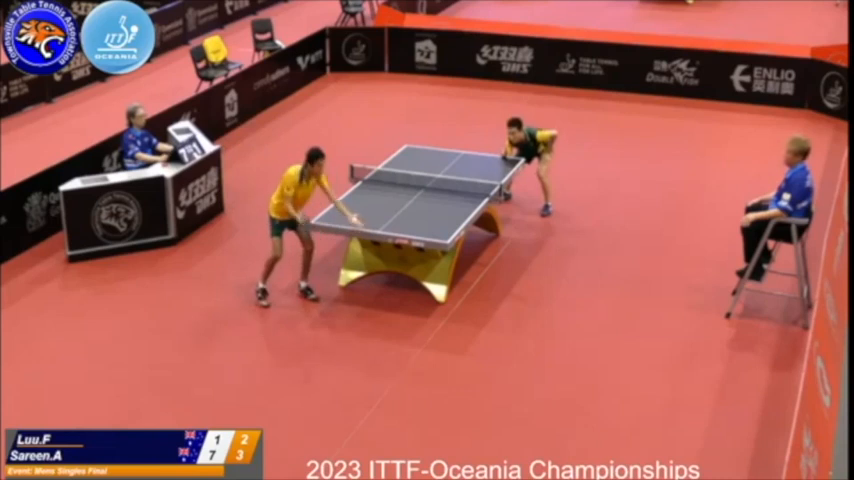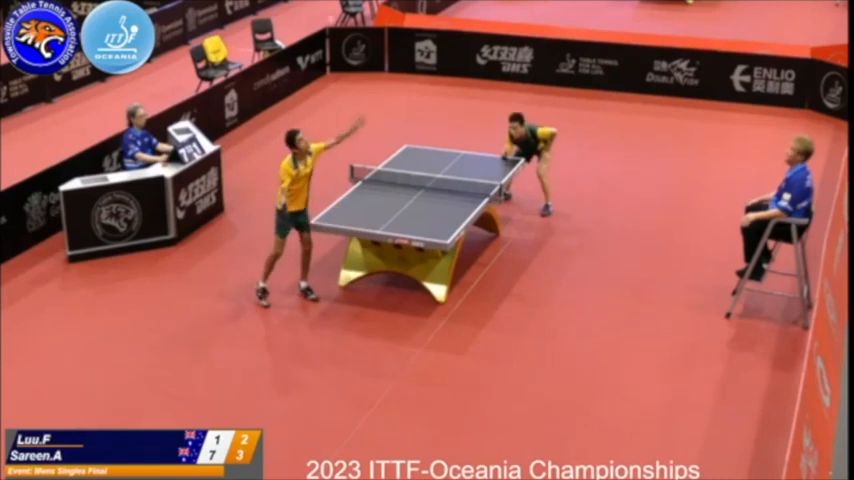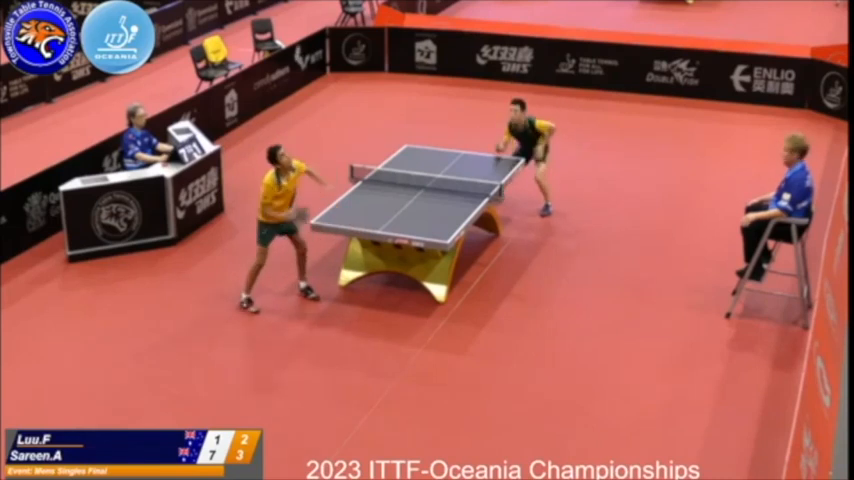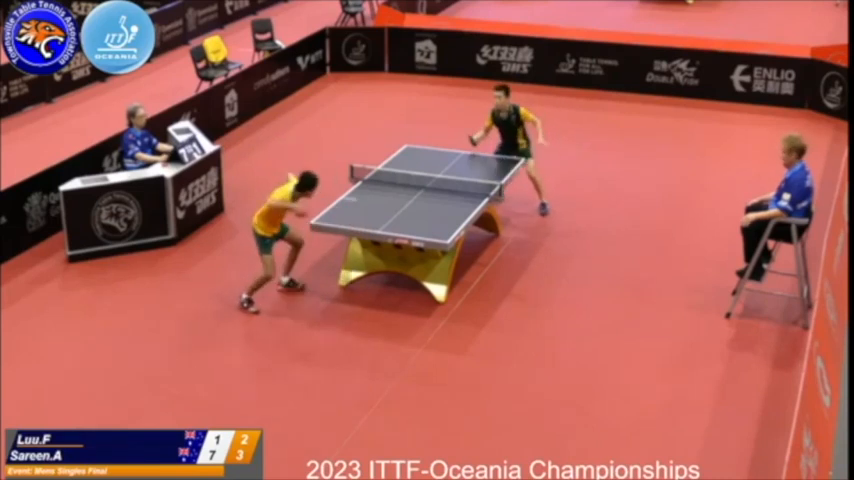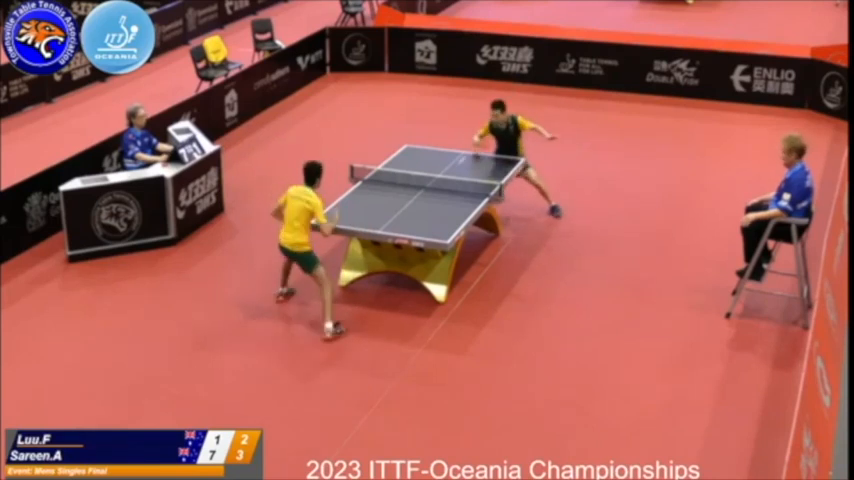
dt=0.5s
person 1, frame 1
left shoulder: (318, 175)
right shoulder: (292, 175)
left elbow: (331, 196)
right elbow: (287, 203)
left wrist: (349, 216)
right wrist: (297, 217)
left hip: (299, 214)
right hip: (278, 213)
left knee: (309, 247)
right knee: (276, 254)
left ankle: (303, 285)
right ankle: (261, 287)
person 1, frame 2
left shoulder: (312, 152)
right shoulder: (287, 166)
left elbow: (335, 141)
right elbow: (283, 191)
left wrist: (354, 128)
right wrist: (282, 202)
left hip: (302, 208)
right hip: (286, 210)
left knee: (307, 246)
right knee: (277, 251)
left ankle: (303, 284)
right ankle: (262, 287)
person 1, frame 3
left shoulder: (297, 167)
right shoulder: (269, 181)
left elbow: (308, 171)
right elbow: (264, 209)
left wrist: (323, 184)
right wrist: (284, 216)
left hip: (286, 215)
right hip: (268, 221)
left knee: (302, 247)
right knee: (260, 262)
left ankle: (303, 285)
right ankle: (245, 297)
person 1, frame 4
left shoulder: (295, 183)
right shoulder: (285, 193)
left elbow: (290, 175)
right elbow: (271, 203)
right wrist: (291, 207)
left hip: (276, 224)
right hip: (263, 230)
left knee: (299, 242)
right knee: (269, 274)
left ankle: (285, 280)
right ankle: (246, 297)
person 1, frame 5
left shoulder: (291, 191)
right shoulder: (315, 201)
left elbow: (275, 213)
right elbow: (325, 231)
right wrist: (333, 221)
left hip: (284, 243)
right hip: (301, 249)
left knee: (290, 257)
right knee: (325, 284)
left ankle: (282, 290)
right ankle: (329, 326)
person 2, frame 1
left shoulder: (799, 178)
right shoulder: (797, 170)
left elbow: (784, 211)
right elbow: (781, 193)
left wrist: (755, 216)
right wrist: (760, 199)
right hip: (788, 213)
left knee: (749, 226)
right knee: (751, 209)
left ankle: (757, 267)
right ankle: (764, 257)
person 2, frame 2
left shoulder: (799, 178)
right shoulder: (797, 170)
left elbow: (784, 211)
right elbow: (781, 193)
left wrist: (755, 216)
right wrist: (760, 199)
right hip: (789, 213)
left knee: (750, 226)
right knee: (751, 208)
left ankle: (757, 267)
right ankle: (764, 257)
person 2, frame 3
left shoulder: (798, 178)
right shoulder: (797, 170)
left elbow: (784, 212)
right elbow: (781, 194)
left wrist: (755, 216)
right wrist: (760, 199)
right hip: (789, 213)
left knee: (749, 227)
right knee: (751, 209)
left ankle: (756, 268)
right ankle: (764, 257)
person 2, frame 4
left shoulder: (797, 178)
right shoulder: (798, 170)
left elbow: (784, 211)
right elbow: (781, 194)
left wrist: (755, 216)
right wrist: (760, 199)
right hip: (790, 214)
left knee: (749, 226)
right knee: (751, 209)
left ankle: (756, 268)
right ankle: (764, 257)
person 2, frame 5
left shoulder: (797, 177)
right shoulder: (798, 170)
left elbow: (784, 211)
right elbow: (782, 194)
left wrist: (755, 216)
right wrist: (760, 199)
right hip: (791, 214)
left knee: (749, 226)
right knee: (751, 208)
left ankle: (756, 268)
right ankle: (763, 256)
person 3, frame 1
left shoulder: (535, 135)
right shoulder: (511, 139)
left elbow: (554, 133)
right elbow: (507, 156)
left wrist: (549, 150)
right wrist: (505, 154)
left hip: (542, 149)
right hip: (526, 149)
left knee: (541, 174)
left ankle: (548, 204)
right ankle: (506, 192)
person 3, frame 2
left shoulder: (535, 132)
right shoulder: (511, 135)
left elbow: (554, 132)
right elbow: (508, 151)
left wrist: (547, 149)
right wrist: (506, 153)
left hip: (541, 148)
right hip: (525, 148)
left knee: (541, 173)
left ankle: (548, 204)
right ankle: (506, 192)
person 3, frame 3
left shoulder: (534, 123)
right shoulder: (511, 125)
left elbow: (553, 128)
right elbow: (504, 144)
left wrist: (542, 145)
right wrist: (500, 148)
left hip: (538, 149)
right hip: (525, 148)
left knee: (538, 177)
left ankle: (548, 204)
person 3, frame 4
left shoulder: (519, 111)
right shoulder: (494, 113)
left elbow: (536, 121)
right elbow: (486, 130)
left wrist: (540, 137)
right wrist: (475, 138)
left hip: (522, 145)
right hip: (506, 146)
left knee: (531, 174)
left ankle: (543, 202)
person 3, frame 5
left shoulder: (516, 120)
right shoulder: (490, 124)
left elbow: (535, 127)
right elbow: (477, 136)
left wrist: (546, 135)
right wrist: (476, 140)
left hip: (517, 158)
left knee: (535, 181)
left ankle: (552, 205)
